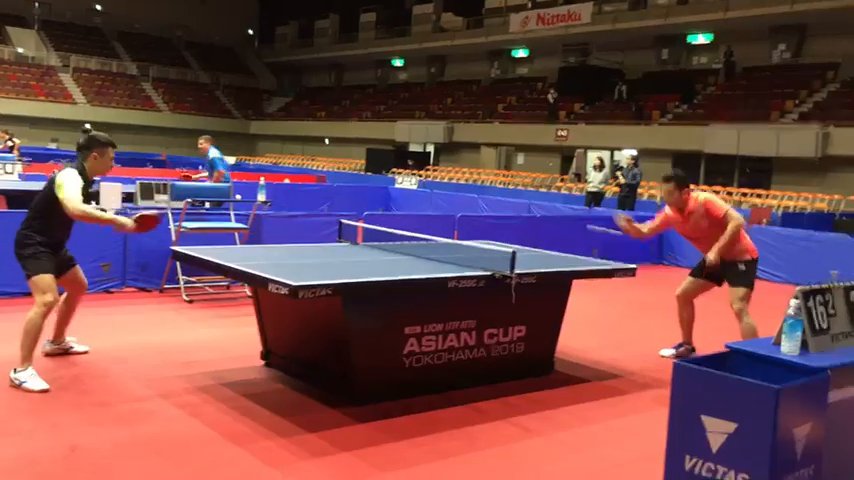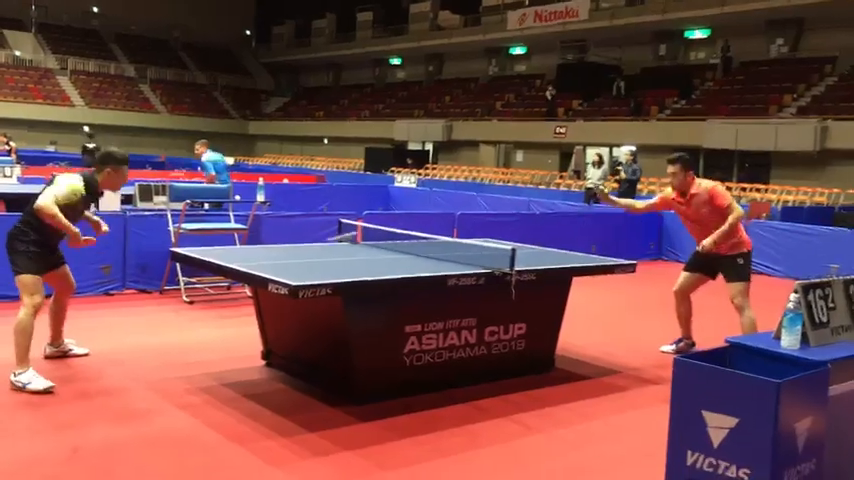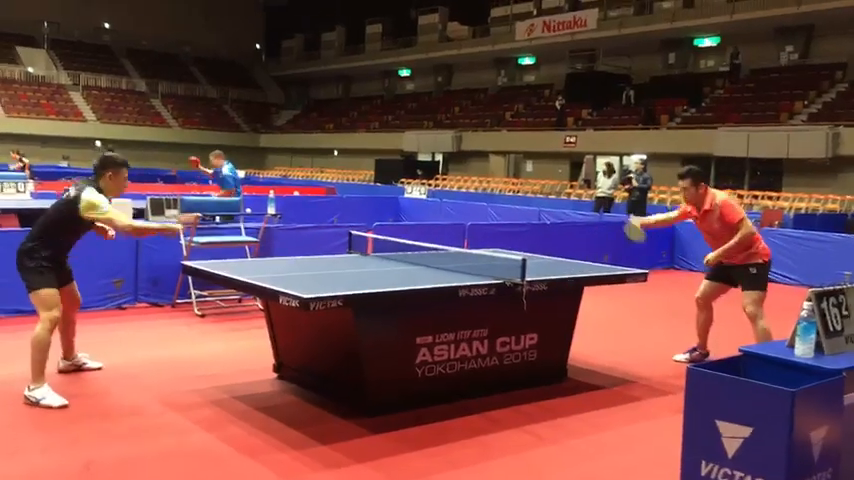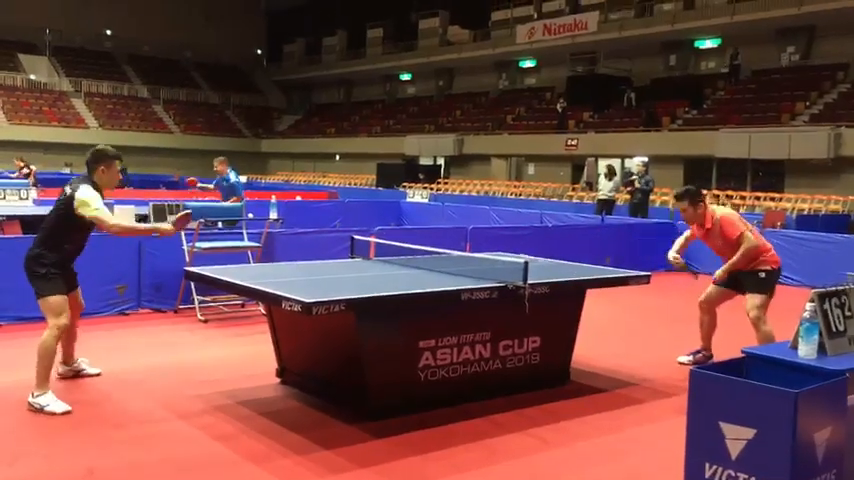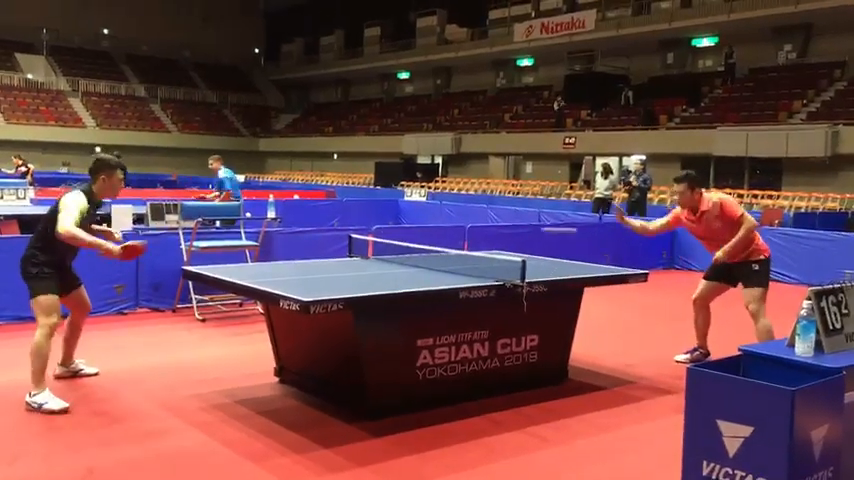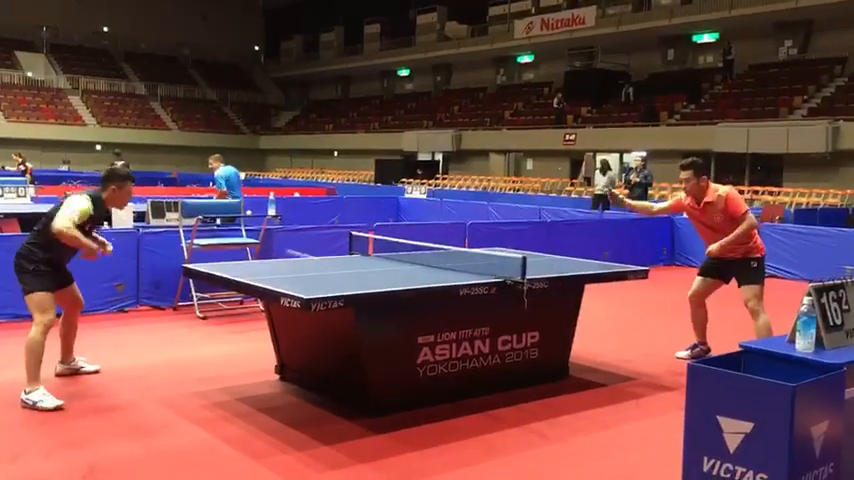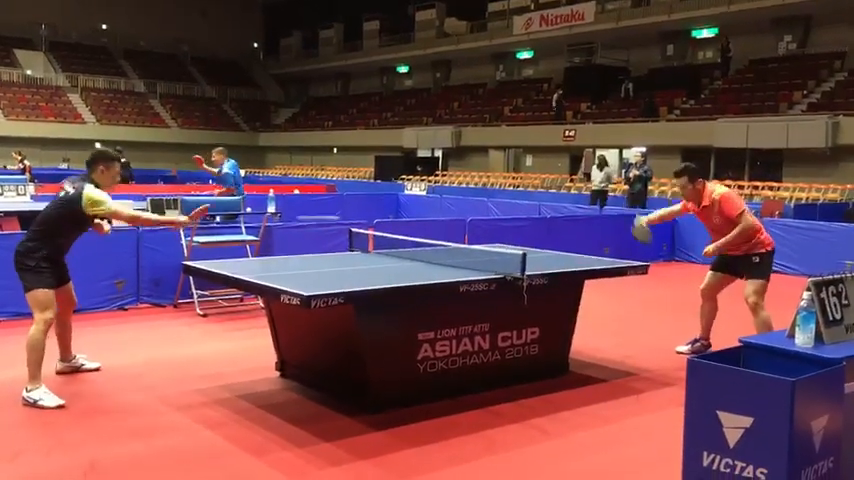
dt=0.2s
person 1, frame 1
left shoulder: (79, 176)
right shoulder: (70, 176)
right elbow: (75, 211)
left wrist: (102, 213)
right wrist: (115, 220)
left hip: (52, 245)
right hip: (33, 244)
left knee: (78, 287)
right knee: (46, 300)
left ankle: (57, 342)
right ankle: (22, 370)
person 1, frame 2
left shoulder: (91, 187)
right shoulder: (74, 183)
right elbow: (42, 206)
left wrist: (93, 220)
right wrist: (72, 231)
left hip: (45, 243)
right hip: (25, 242)
left knee: (66, 288)
right knee: (33, 302)
left ankle: (56, 344)
right ankle: (21, 372)
person 1, frame 3
left shoulder: (84, 189)
right shoulder: (91, 196)
right elbow: (125, 226)
left wrist: (99, 228)
right wrist: (165, 228)
left hip: (51, 256)
right hip: (34, 258)
left knee: (72, 305)
right knee: (51, 316)
left ankle: (69, 359)
right ankle: (36, 388)
person 1, frame 4
left shoulder: (81, 186)
right shoulder: (85, 193)
right elbow: (114, 227)
left wrist: (95, 221)
right wrist: (158, 228)
left hip: (59, 262)
right hip: (44, 264)
left knee: (75, 311)
right knee: (59, 323)
left ankle: (69, 364)
right ankle: (39, 394)
person 1, frame 5
left shoulder: (92, 199)
right shoulder: (77, 198)
right elbow: (65, 231)
left wrist: (104, 231)
right wrist: (104, 246)
left hip: (59, 265)
right hip: (40, 265)
left knee: (82, 309)
right knee: (50, 322)
left ankle: (67, 364)
right ankle: (37, 393)
person 1, frame 6
left shoulder: (99, 207)
right shoulder: (83, 202)
right elbow: (60, 228)
left wrist: (99, 241)
right wrist: (89, 247)
left hip: (53, 262)
right hip: (33, 262)
left knee: (75, 306)
right knee: (45, 320)
left ankle: (67, 362)
right ankle: (32, 390)
person 1, frame 7
left shoulder: (75, 184)
right shoulder: (89, 193)
right elbow: (130, 217)
left wrist: (95, 223)
right wrist: (178, 220)
left hip: (48, 255)
right hip: (33, 258)
left knee: (66, 306)
right knee: (45, 317)
left ankle: (67, 360)
right ankle: (33, 389)
person 2, frame 1
left shoulder: (705, 201)
right shoulder: (671, 213)
left elbow: (738, 222)
right elbow: (646, 231)
left wrist: (718, 249)
right wrist: (630, 226)
left hip: (741, 255)
right hip: (713, 258)
left knee: (739, 308)
right knee: (683, 296)
right ankle: (687, 345)
person 2, frame 2
left shoulder: (709, 189)
right shoulder: (671, 196)
left elbow: (738, 214)
right elbow: (641, 206)
left wrist: (715, 238)
right wrist: (611, 200)
left hip: (735, 250)
right hip: (707, 251)
left knee: (740, 302)
right knee: (680, 291)
right ankle: (687, 340)
person 2, frame 3
left shoulder: (722, 202)
right shoulder: (691, 206)
left elbow: (749, 231)
right elbow: (669, 217)
left wrist: (718, 253)
right wrist: (641, 222)
left hip: (752, 258)
right hip: (727, 260)
left knee: (752, 310)
right knee: (701, 299)
right ankle: (701, 350)
person 2, frame 4
left shoulder: (722, 217)
right shoulder: (697, 223)
left elbow: (751, 244)
right elbow: (685, 238)
left wrist: (725, 269)
right wrist: (673, 253)
left hip: (762, 264)
right hip: (738, 267)
left knee: (755, 315)
right knee: (705, 303)
right ankle: (705, 352)
person 2, frame 5
left shoulder: (720, 202)
right shoulder: (682, 213)
left elbow: (751, 224)
right elbow: (651, 228)
left wrist: (727, 249)
right wrist: (626, 221)
left hip: (753, 256)
right hip: (725, 260)
left knee: (755, 310)
right knee: (699, 300)
right ankle: (702, 349)
person 2, frame 6
left shoulder: (725, 195)
right shoulder: (685, 200)
left elbow: (751, 223)
right elbow: (654, 209)
left wrist: (722, 243)
right wrist: (624, 201)
left hip: (748, 253)
right hip: (720, 256)
left knee: (754, 306)
right knee: (695, 297)
right ankle: (702, 345)
person 2, frame 7
left shoulder: (721, 196)
right shoulder: (693, 201)
left elbow: (748, 225)
right elbow: (671, 211)
left wrist: (718, 244)
right wrist: (647, 220)
left hip: (756, 248)
right hip: (731, 251)
left knee: (753, 300)
right knee: (706, 291)
right ankle: (703, 341)
